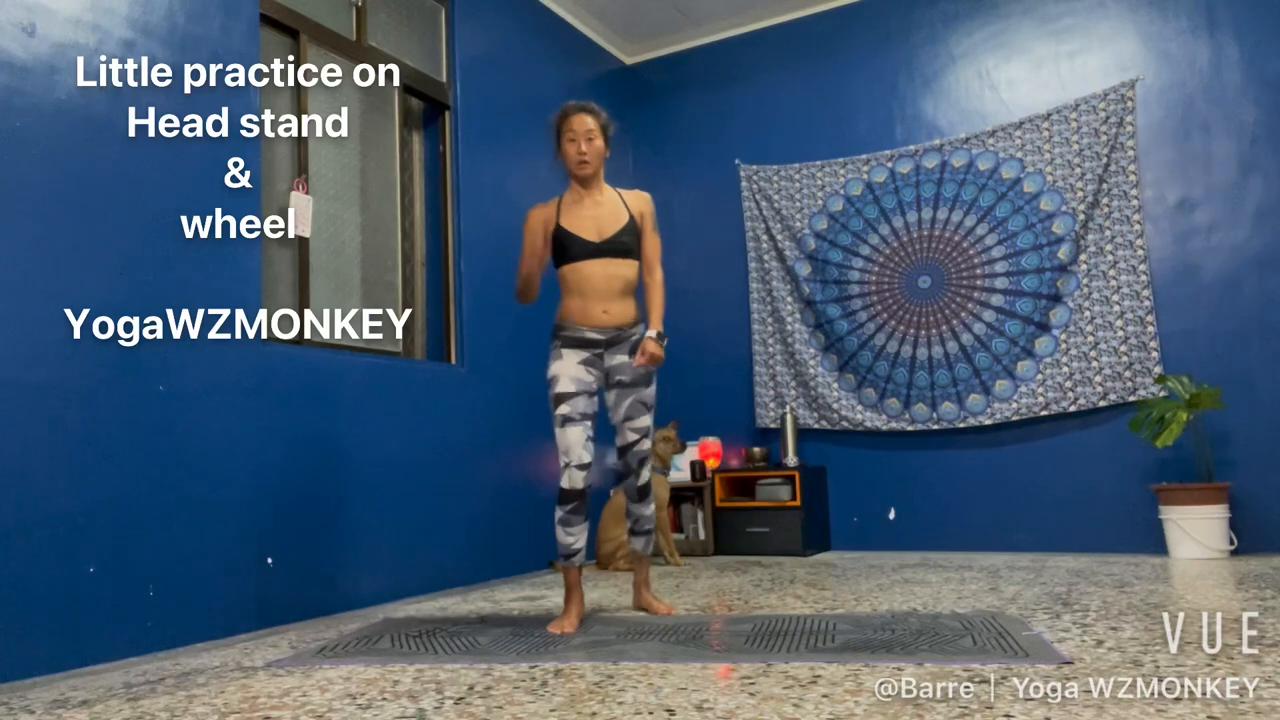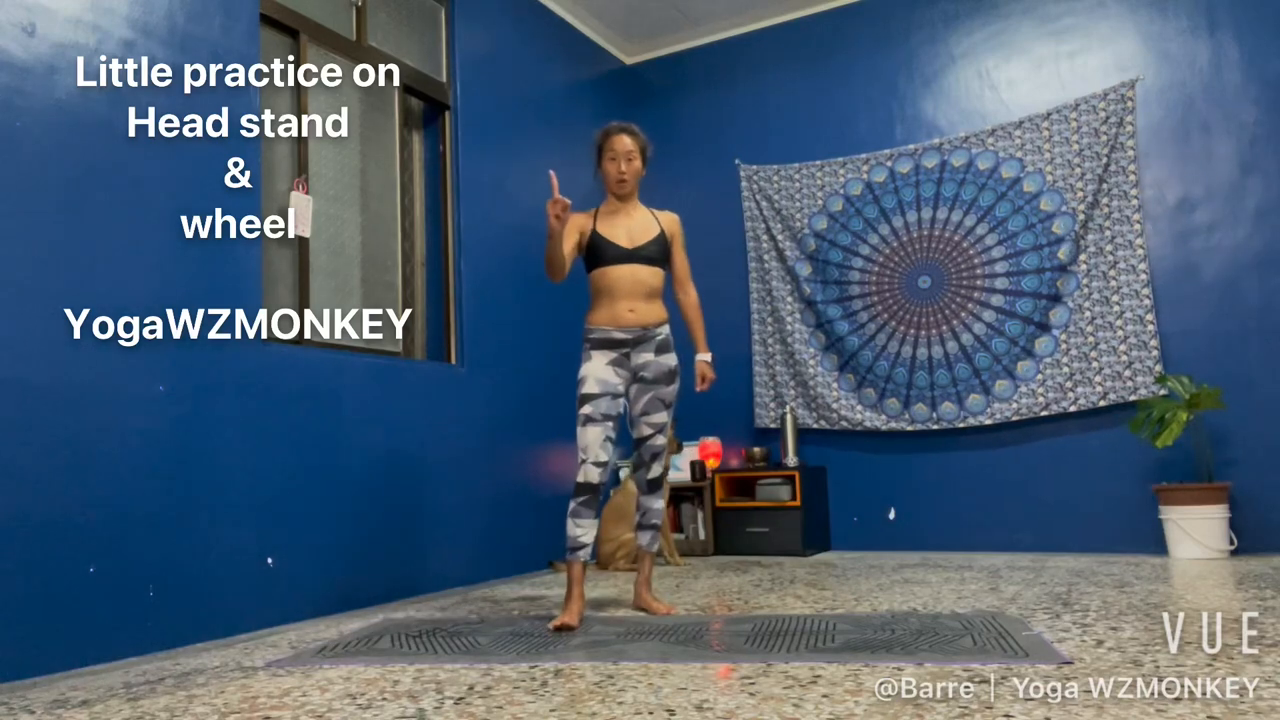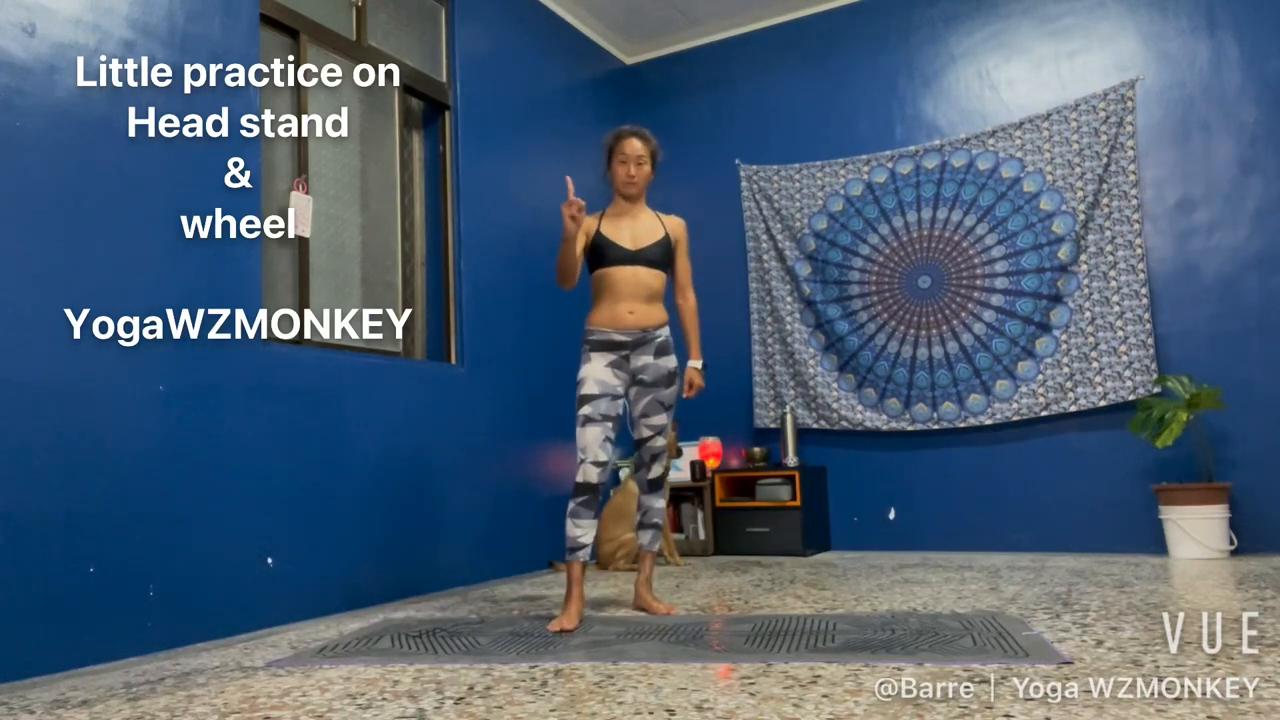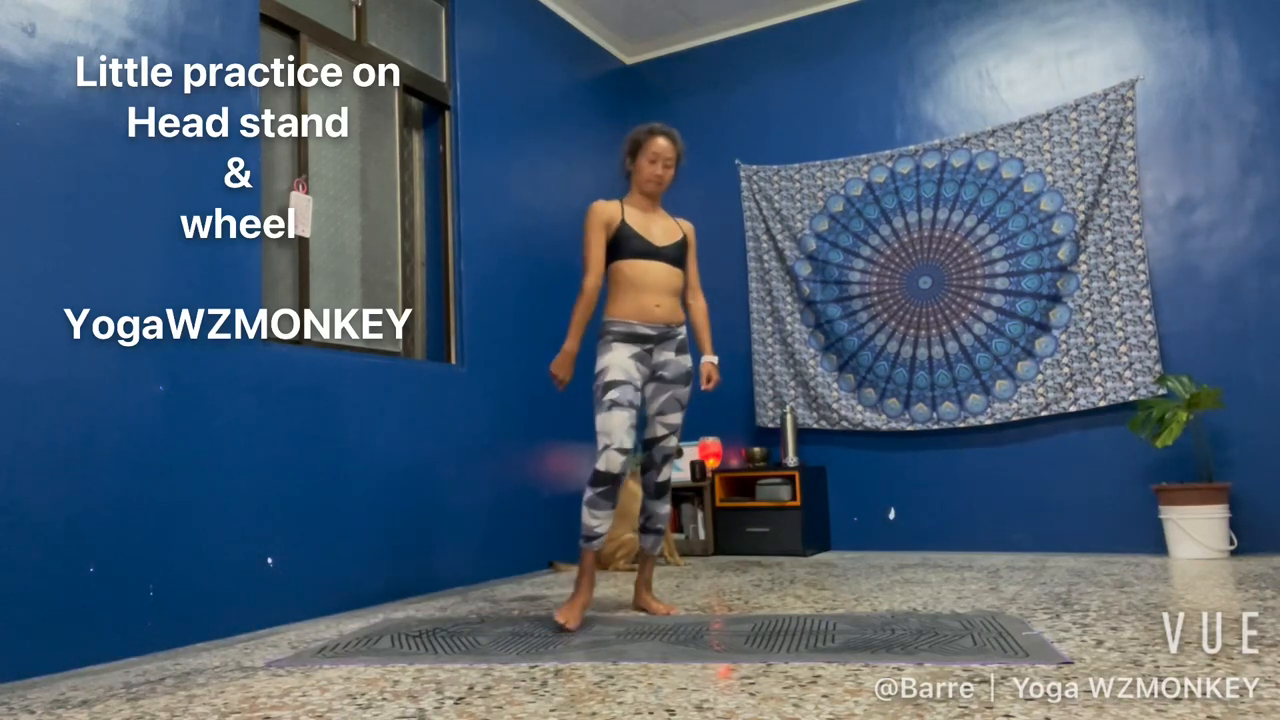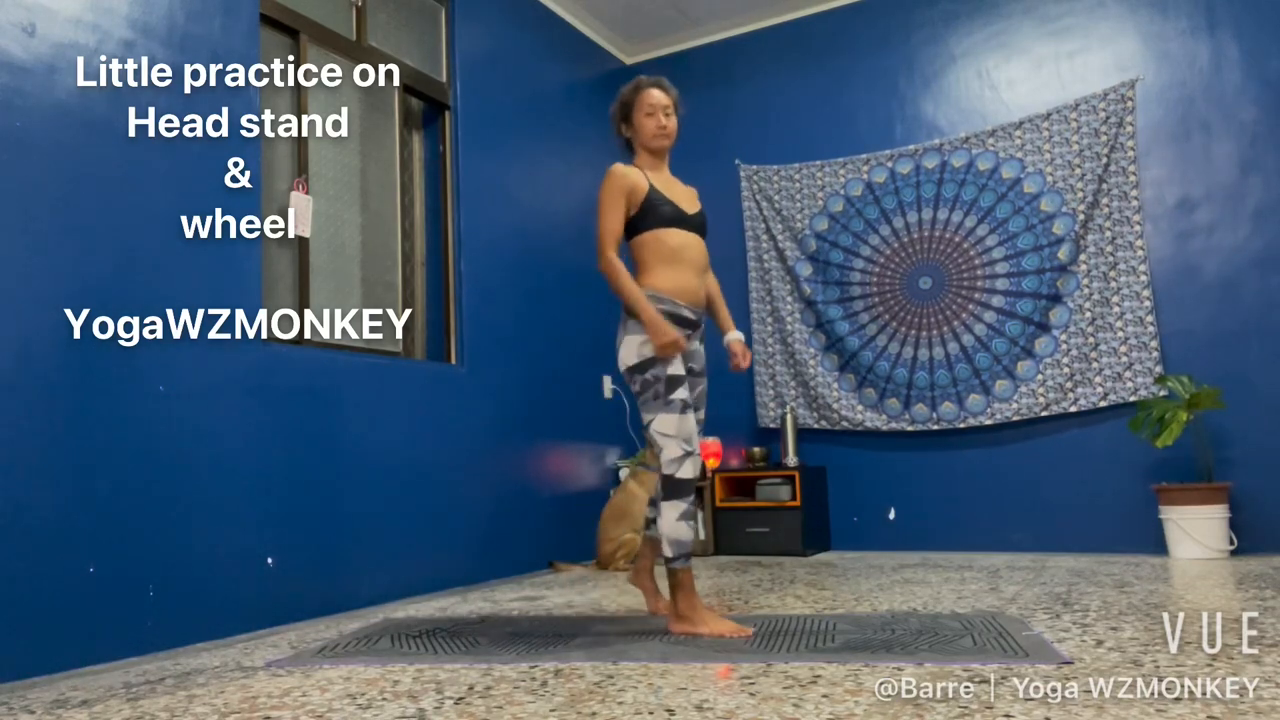
dt=0.7s
person 1, frame 1
left shoulder: (638, 203)
right shoulder: (544, 216)
left elbow: (654, 274)
right elbow: (527, 291)
left wrist: (654, 332)
right wrist: (527, 283)
left hip: (631, 345)
right hip: (573, 348)
left knee: (639, 470)
right knee: (574, 471)
left ankle: (643, 586)
right ankle: (573, 600)
person 1, frame 2
left shoulder: (668, 222)
right shoulder: (582, 222)
left elbow: (685, 290)
right elbow: (556, 274)
left wrist: (703, 352)
right wrist: (554, 231)
left hip: (657, 347)
right hip: (602, 348)
left knee: (651, 467)
right knee: (590, 467)
left ankle: (643, 586)
right ankle: (574, 596)
person 1, frame 3
left shoulder: (673, 226)
right shoulder: (590, 223)
left elbow: (685, 295)
right elbow: (565, 281)
left wrist: (695, 359)
right wrist: (569, 234)
left hip: (657, 349)
right hip: (602, 349)
left knee: (653, 468)
right knee: (590, 467)
left ankle: (644, 586)
right ankle: (574, 597)
person 1, frame 4
left shoulder: (684, 228)
right shoulder: (606, 211)
left elbow: (694, 294)
right elbow: (592, 280)
left wrist: (708, 354)
right wrist: (568, 348)
left hip: (674, 346)
right hip: (622, 341)
left knee: (661, 469)
right knee: (612, 456)
left ankle: (645, 586)
right ankle: (583, 586)
person 1, frame 5
left shoulder: (690, 191)
right shoulder: (622, 176)
right elbow: (608, 256)
left wrist: (730, 327)
right wrist: (651, 318)
left hip: (687, 330)
right hip: (651, 329)
left knee: (677, 461)
right knee: (681, 461)
left ankle: (645, 560)
right ankle: (686, 608)
